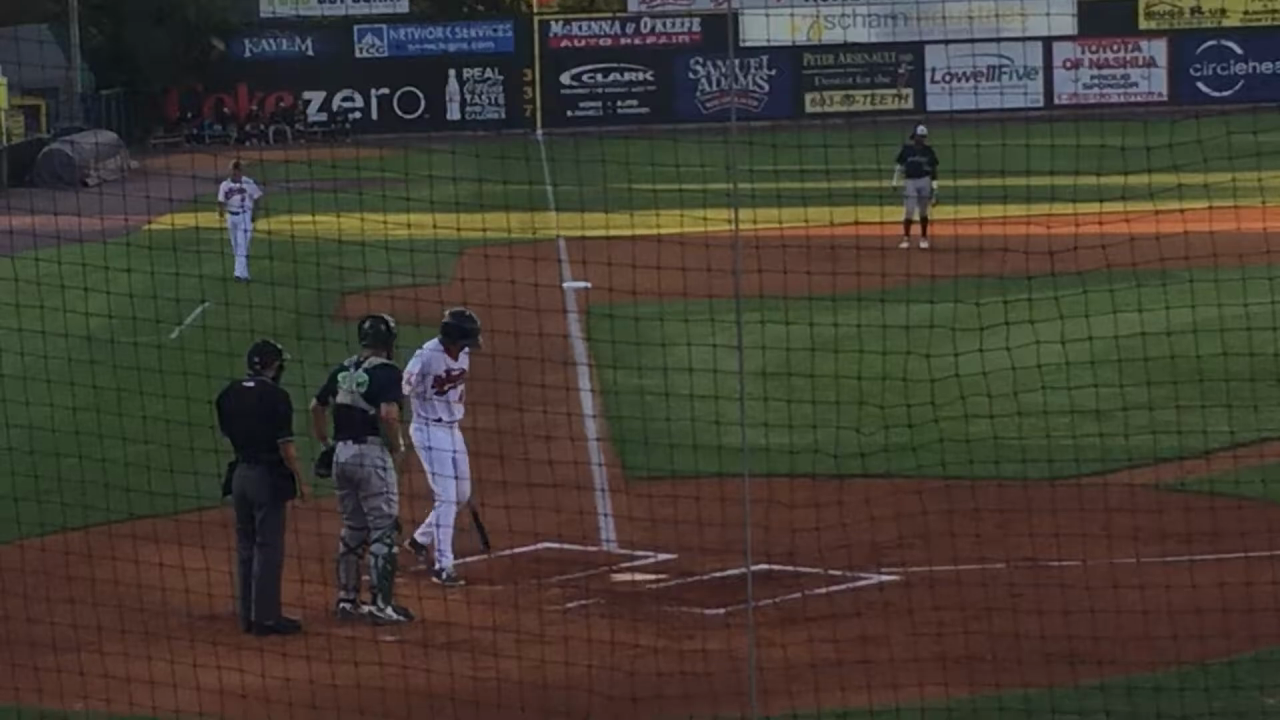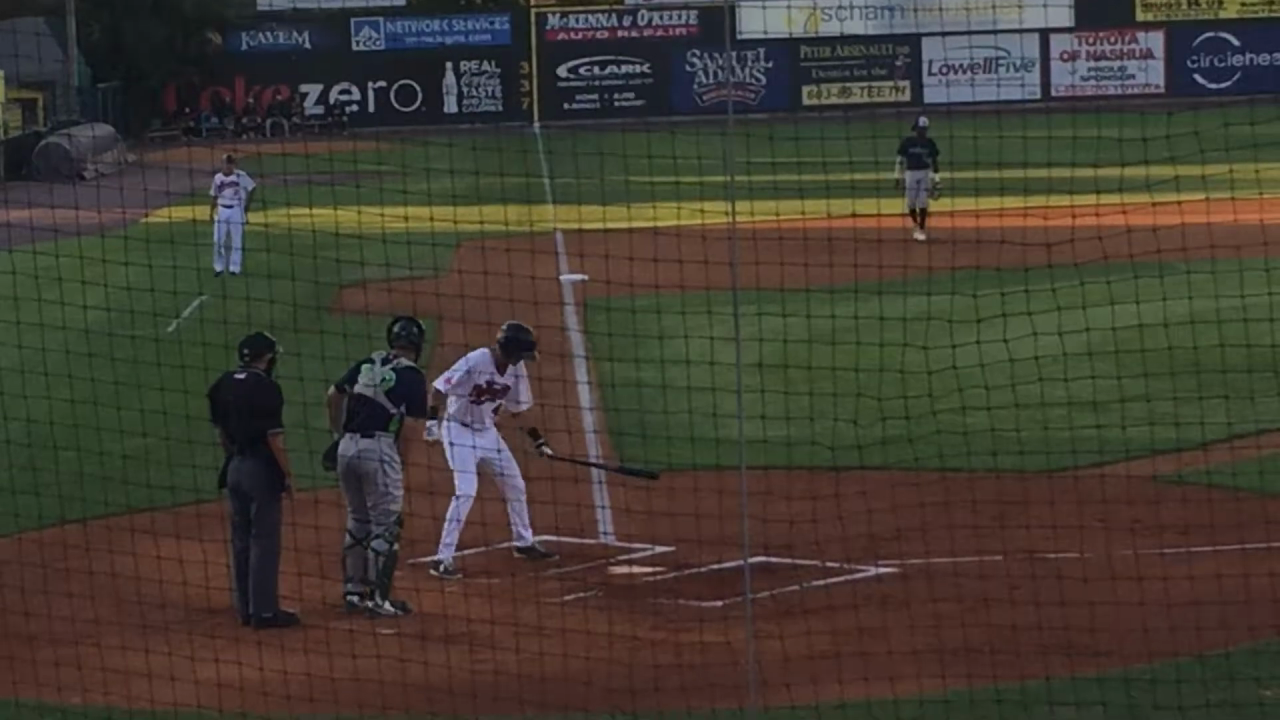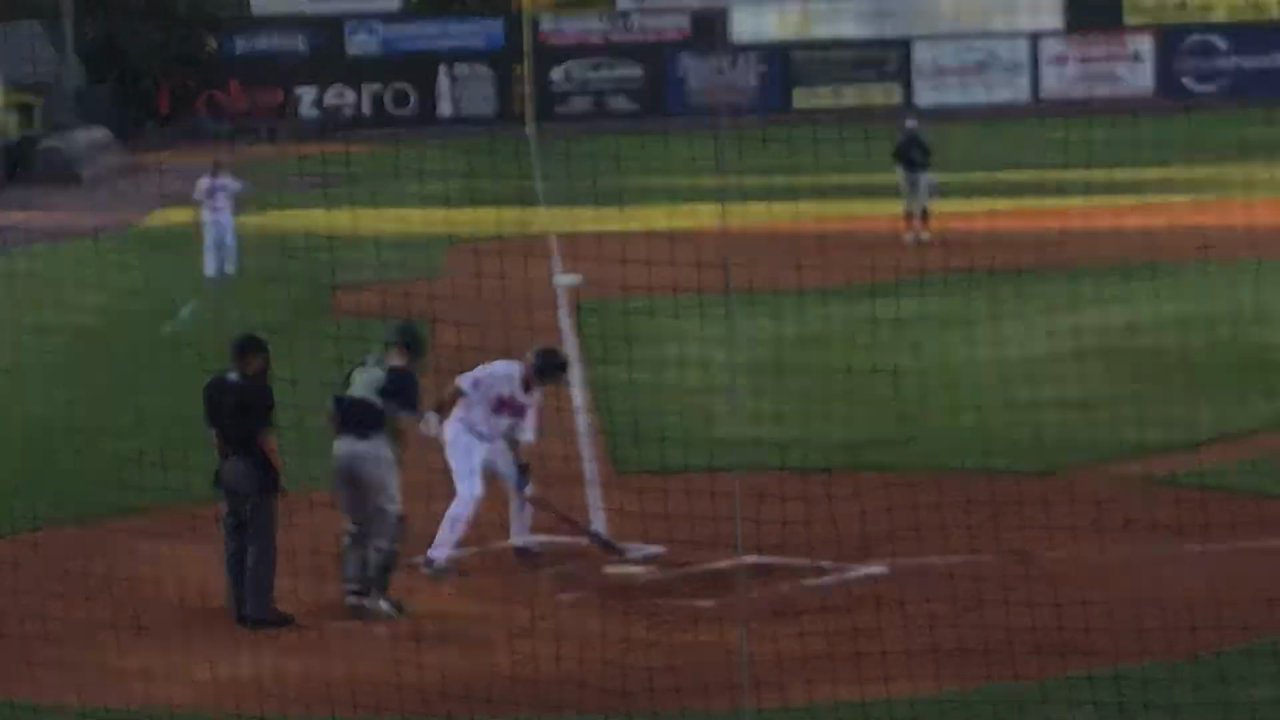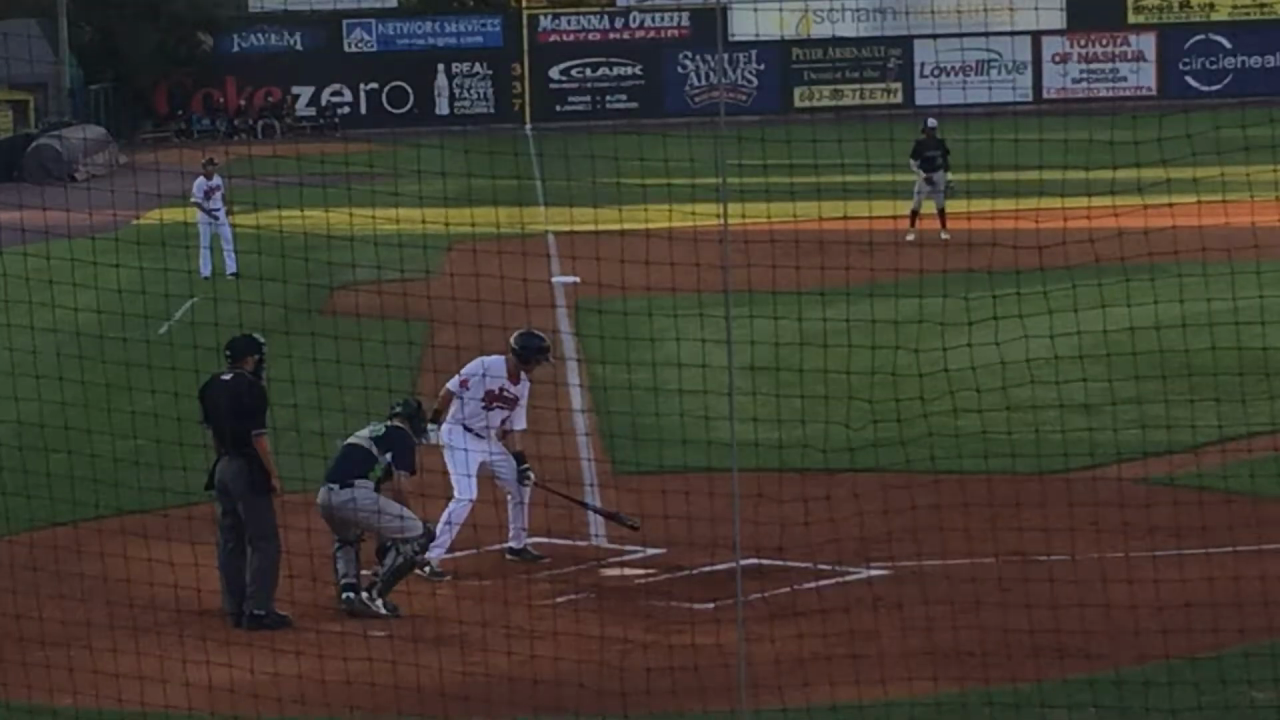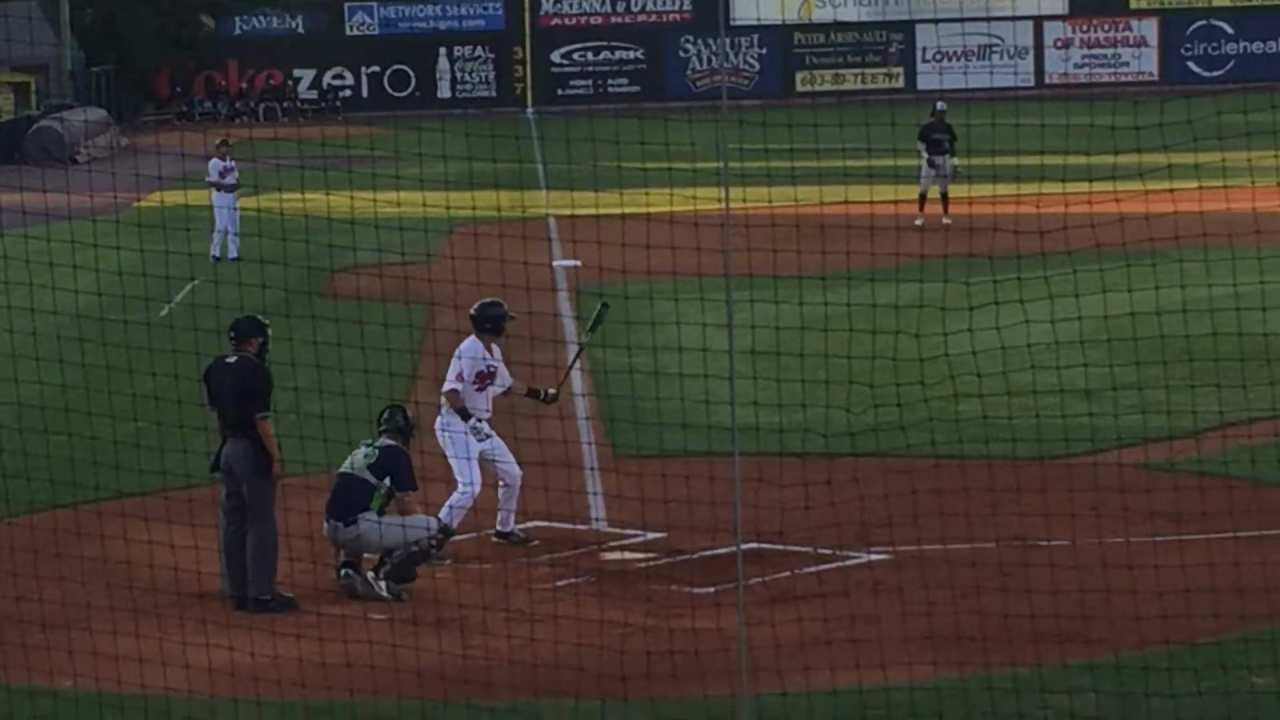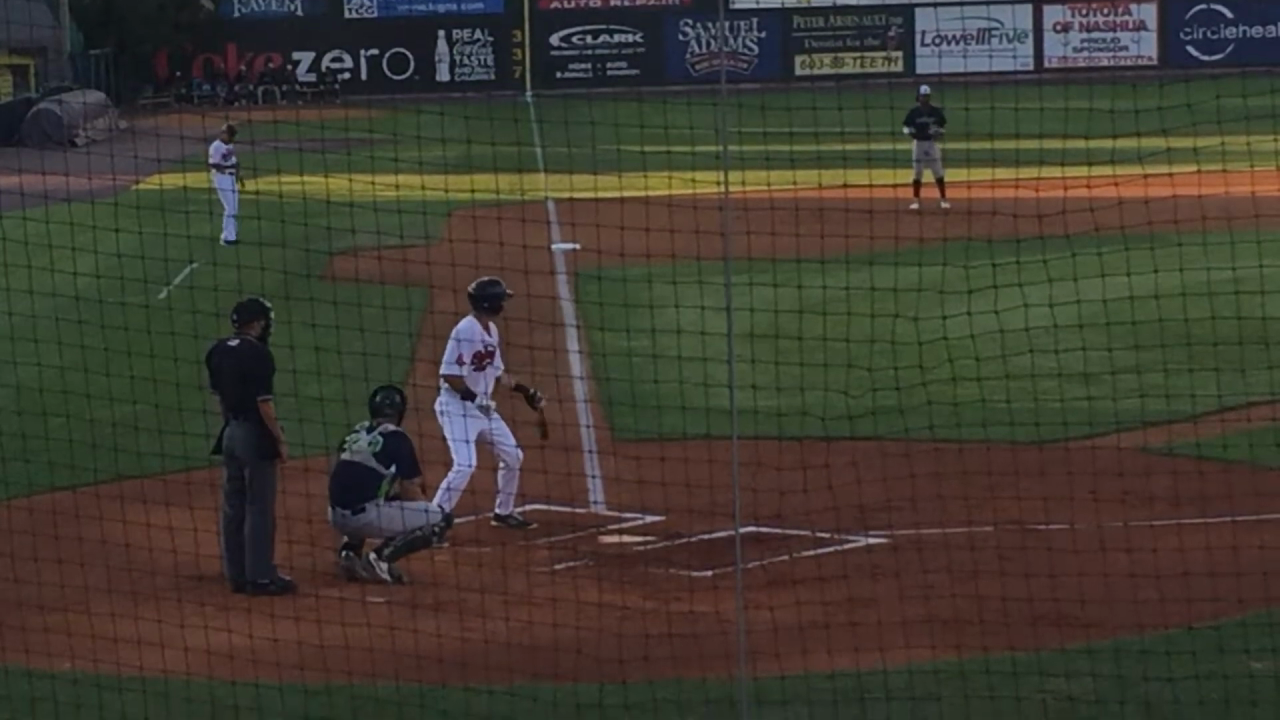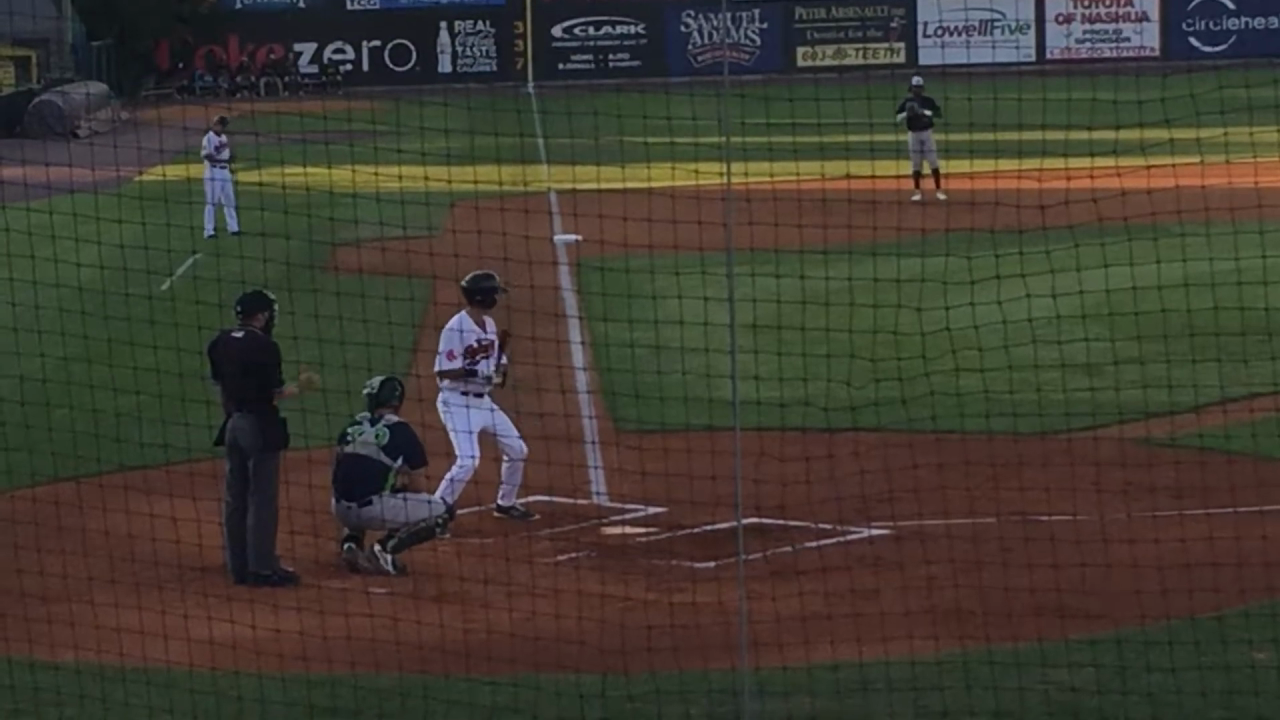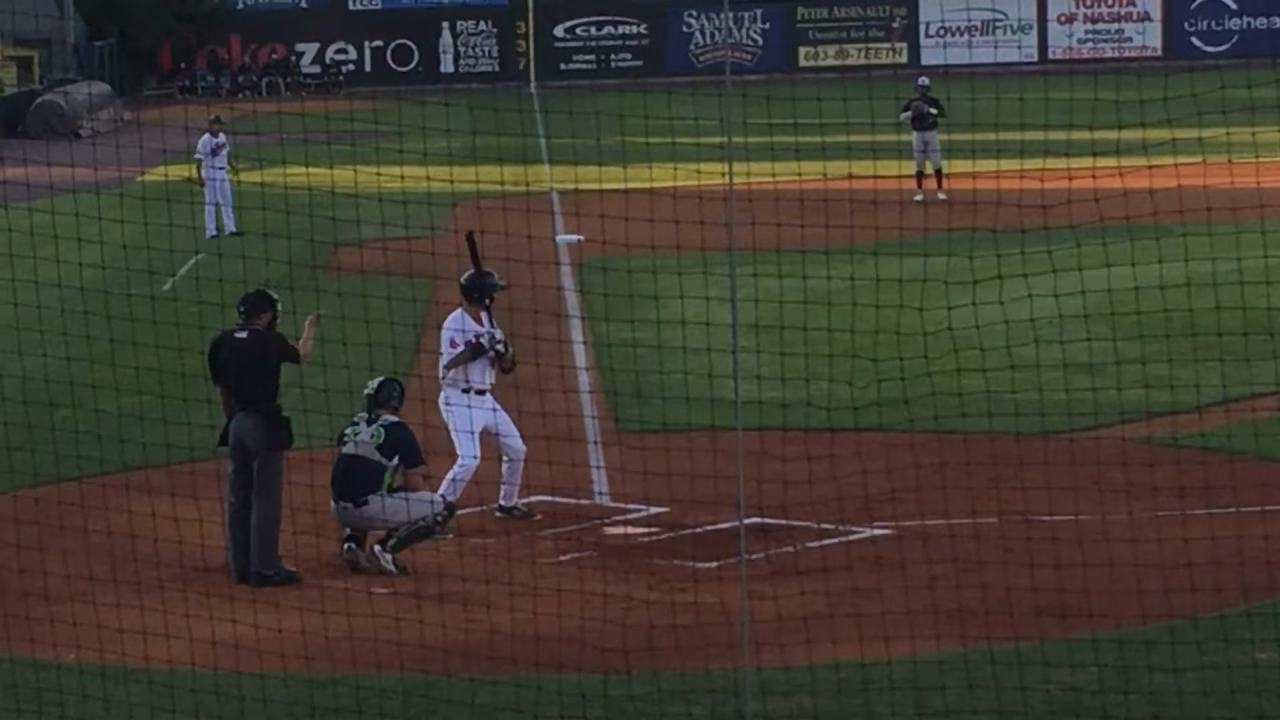
dt=0.5s
person 1, frame 1
left shoulder: (229, 394)
right shoulder: (275, 397)
left elbow: (228, 435)
right elbow: (285, 447)
right wrist: (299, 481)
left hip: (240, 474)
right hip: (267, 477)
left knee: (246, 546)
right knee: (268, 548)
left ankle: (248, 614)
right ankle: (266, 617)
person 1, frame 2
left shoulder: (222, 385)
right shoulder: (266, 388)
left elbow: (222, 433)
right elbow: (275, 438)
right wrist: (288, 474)
left hip: (235, 467)
right hip: (261, 469)
left knee: (241, 539)
right knee: (265, 540)
left ankle: (246, 608)
right ankle: (264, 610)
person 1, frame 3
left shoulder: (216, 387)
right shoulder: (257, 389)
left elbow: (217, 434)
right elbow: (265, 438)
right wrist: (279, 473)
left hip: (230, 468)
right hip: (254, 469)
left knee: (235, 540)
right knee: (260, 540)
left ankle: (241, 607)
right ankle: (259, 610)
person 1, frame 4
left shoulder: (211, 386)
right shoulder: (251, 388)
left elbow: (213, 432)
right elbow: (258, 437)
right wrist: (273, 474)
left hip: (222, 468)
right hip: (248, 470)
left knee: (229, 541)
right knee: (264, 540)
left ankle: (235, 609)
right ankle: (258, 609)
person 1, frame 5
left shoulder: (216, 368)
right shoulder: (255, 371)
left elbow: (218, 413)
right elbow: (262, 420)
right wrist: (275, 458)
left hip: (228, 451)
right hip: (252, 452)
left knee: (232, 523)
right knee: (261, 524)
left ankle: (237, 591)
right ankle: (262, 593)
person 1, frame 6
left shoulder: (218, 351)
right shoulder: (258, 354)
left elbow: (220, 395)
right elbow: (264, 403)
right wrist: (280, 441)
left hip: (231, 433)
right hip: (255, 435)
left knee: (233, 507)
right knee: (259, 507)
left ankle: (236, 574)
right ankle: (260, 577)
person 1, frame 7
left shoulder: (221, 343)
right shoulder: (264, 346)
left elbow: (222, 387)
right elbow: (277, 393)
right wrist: (301, 384)
left hip: (233, 425)
right hip: (260, 426)
left knee: (235, 498)
right knee: (262, 498)
left ankle: (239, 566)
right ankle: (263, 568)
person 1, frame 8
left shoulder: (222, 343)
right shoulder: (270, 341)
left elbow: (222, 389)
right elbow: (301, 354)
right wrist: (309, 329)
left hip: (237, 424)
right hip: (264, 425)
left knee: (238, 497)
right knee: (265, 499)
left ankle: (241, 566)
right ankle: (265, 568)
person 2, frame 1
left shoulder: (463, 353)
right shoulder: (426, 355)
right elbow: (401, 392)
left hip: (452, 430)
right hip: (430, 431)
left knee: (461, 493)
right knee: (446, 497)
left ankle: (421, 540)
right ankle: (443, 566)
person 2, frame 2
left shoulder: (516, 370)
right shoulder: (475, 362)
left elbow: (520, 409)
right elbow: (439, 388)
left wrist: (539, 442)
right wrist: (432, 420)
left hip: (488, 433)
right hip: (460, 432)
left knee: (515, 486)
right knee: (466, 492)
left ankle: (524, 543)
right ankle: (442, 559)
person 2, frame 3
left shoulder: (533, 395)
right shoulder: (501, 372)
left elbow: (521, 438)
right elbow: (461, 386)
left wrist: (523, 477)
right wrist: (436, 413)
left hip: (491, 440)
right hip: (464, 434)
left knee: (522, 488)
right knee: (469, 495)
left ankle: (520, 542)
right ankle: (434, 557)
person 2, frame 4
left shoulder: (523, 384)
right shoulder: (484, 367)
left elbow: (514, 428)
right elbow: (449, 391)
left wrist: (523, 465)
right wrist: (434, 423)
left hip: (489, 439)
right hip: (460, 436)
left knee: (521, 487)
right knee: (464, 498)
left ankle: (517, 546)
right ankle: (428, 559)
person 2, frame 5
left shoulder: (494, 351)
right shoulder: (469, 350)
left elbow: (506, 384)
right elbow: (450, 390)
left wrist: (540, 394)
right wrist: (469, 420)
left hip: (479, 424)
right hip: (457, 425)
left knee: (512, 475)
right knee: (470, 487)
left ankle: (505, 529)
person 2, frame 6
left shoulder: (492, 329)
right shoulder: (465, 331)
right elbow: (449, 374)
left wrist: (525, 391)
right wrist: (476, 398)
left hip: (481, 406)
right hip: (457, 407)
left knee: (513, 456)
right knee: (465, 466)
left ankle: (503, 512)
person 2, frame 7
left shoulder: (489, 324)
right shoulder: (456, 327)
left elbow: (498, 363)
right elbow: (443, 371)
left wrist: (499, 373)
right wrist: (476, 373)
left hip: (483, 401)
right hip: (457, 402)
left knee: (517, 450)
right knee: (468, 461)
left ankle: (506, 503)
person 2, frame 8
left shoulder: (488, 321)
right shoulder: (455, 323)
left elbow: (508, 367)
right elbow: (450, 362)
left wrist: (502, 348)
right wrist: (482, 344)
left hip: (485, 398)
right hip: (459, 399)
left knee: (516, 449)
right knee: (469, 460)
left ankle: (507, 504)
person 3, frame 1
left shoulder: (343, 370)
right shoulder: (387, 371)
left elbow: (316, 407)
right elbow: (388, 415)
left wrist: (326, 444)
right wrist: (397, 446)
left hip: (342, 454)
right hip: (371, 454)
left knee: (352, 529)
right knee: (383, 529)
left ankle: (347, 600)
right ankle: (381, 604)
person 3, frame 2
left shoulder: (366, 364)
right shoulder: (412, 376)
left elbow: (333, 395)
right elbow: (408, 426)
left wrist: (337, 433)
right wrist: (398, 456)
left hip: (347, 447)
right hip: (378, 449)
left knee: (357, 522)
right knee: (385, 525)
left ankle: (354, 592)
right ankle: (378, 599)
person 3, frame 3
left shoulder: (360, 369)
right shoulder: (403, 375)
left elbow: (337, 412)
right elbow: (404, 425)
right wrist: (399, 448)
left hip: (343, 449)
right hip: (372, 450)
left knee: (356, 525)
right knee: (386, 525)
left ankle: (354, 592)
right ankle: (375, 598)
person 3, frame 4
left shoulder: (370, 432)
right shoulder: (402, 436)
right elbow: (399, 483)
left wrist: (383, 530)
right wrist: (406, 514)
left hip: (327, 497)
right hip: (353, 495)
left knee: (347, 537)
right knee: (421, 534)
left ankle: (348, 592)
right ankle: (373, 595)
person 3, frame 5
left shoulder: (362, 450)
right shoulder: (397, 454)
right elbow: (405, 506)
left hip: (332, 531)
right hip: (359, 528)
right knee: (439, 530)
left ankle: (348, 571)
right ankle: (379, 577)
person 3, frame 6
left shoulder: (354, 434)
right shoulder: (397, 438)
right elbow: (411, 493)
right wrist: (425, 506)
left hip: (337, 517)
right hip: (365, 516)
right knee: (441, 519)
left ankle: (349, 552)
right ankle: (380, 558)
person 3, frame 7
left shoulder: (352, 426)
right shoulder: (401, 430)
right elbow: (417, 485)
left hip: (341, 509)
right hip: (372, 509)
right knee: (443, 512)
left ankle: (351, 544)
right ankle: (385, 549)
person 3, frame 8
left shoulder: (351, 427)
right shoulder: (398, 430)
right elbow: (414, 484)
left hip: (341, 509)
right hip: (370, 507)
right knee: (442, 508)
left ankle: (352, 543)
right ankle: (385, 549)
